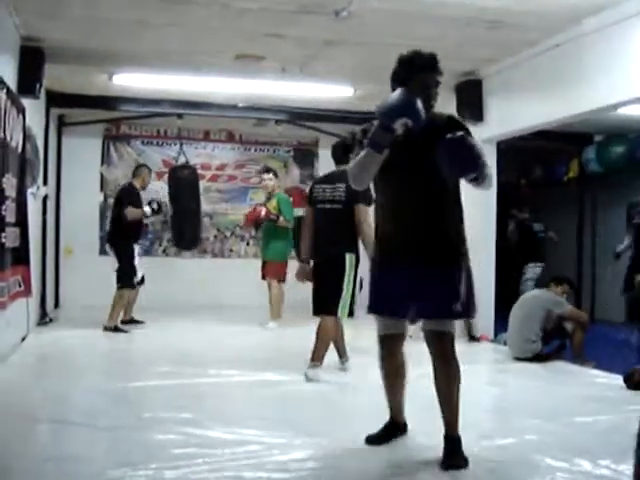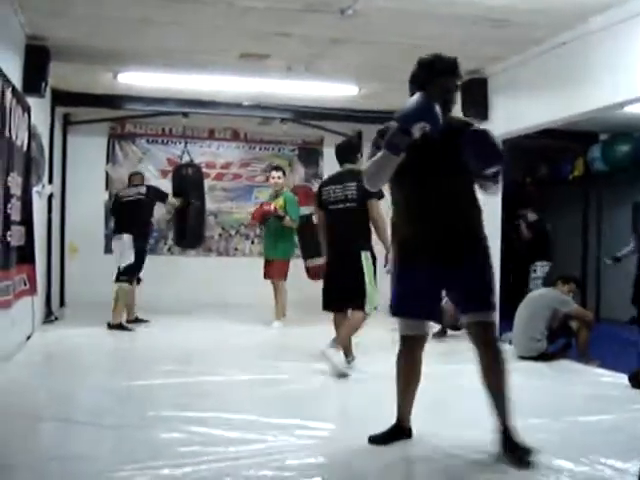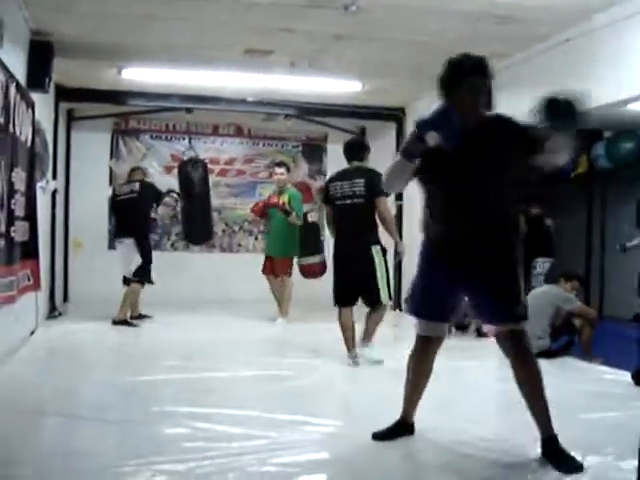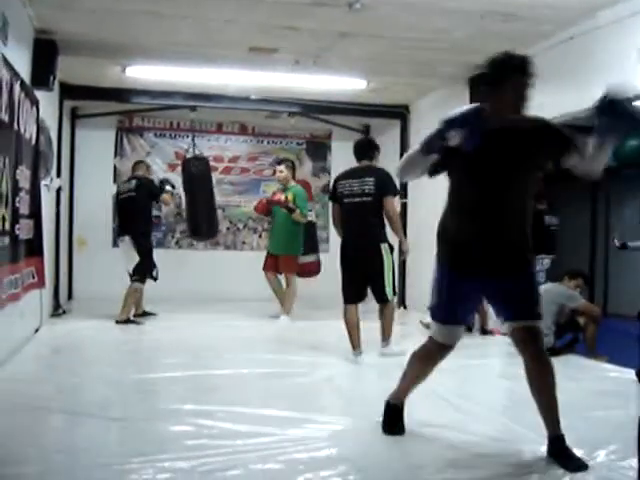
dt=0.2s
person 1, frame 1
left shoulder: (449, 128)
right shoulder: (382, 131)
left elbow: (485, 181)
right elbow: (356, 180)
left wrist: (473, 167)
right wrist: (381, 138)
left hip: (442, 253)
right hip: (392, 253)
left knee: (441, 342)
right knee: (389, 341)
left ankle: (452, 438)
right ankle: (396, 419)
person 1, frame 2
left shoulder: (464, 132)
right shoulder: (395, 133)
left elbow: (489, 187)
right elbow: (372, 181)
left wrist: (491, 171)
right wrist: (400, 141)
left hip: (465, 249)
right hip: (414, 252)
left knee: (484, 334)
right knee: (411, 340)
left ankle: (505, 431)
right ankle: (402, 422)
person 1, frame 3
left shoulder: (501, 130)
right shoulder: (427, 137)
left elbow: (556, 156)
right elbow: (390, 186)
left wrist: (560, 136)
right wrist: (414, 149)
left hip: (495, 255)
right hip: (442, 255)
left knee: (516, 343)
right knee: (426, 342)
left ankle: (549, 440)
right ankle: (405, 419)
person 1, frame 4
left shoulder: (533, 134)
right shoulder: (458, 133)
right elbow: (405, 174)
right wrist: (434, 145)
left hip: (511, 258)
right hip: (460, 255)
left knee: (532, 342)
right knee: (441, 344)
left ankle: (556, 440)
right ankle: (395, 401)
person 2, frame 1
left shoulder: (317, 183)
left elbow: (307, 224)
right elbow: (363, 223)
left wrist: (304, 259)
right wrist: (373, 257)
left hip: (321, 255)
right hip: (345, 254)
left knee: (332, 309)
right knee: (332, 312)
left ankle: (344, 358)
right ankle: (314, 366)
person 2, frame 2
left shoulder: (325, 185)
right shoulder: (365, 179)
left elbow: (321, 225)
right elbow: (376, 217)
right wrist: (388, 249)
left hip: (335, 253)
right hip: (359, 251)
left knee: (339, 307)
right knee: (361, 307)
left ankle: (348, 356)
right ankle: (335, 346)
person 2, frame 3
left shoulder: (332, 181)
right shoulder: (372, 176)
left elbow: (329, 220)
right elbow: (384, 214)
right wrist: (398, 241)
left hip: (341, 249)
right hip: (368, 246)
left knee: (345, 303)
right knee: (380, 301)
left ankle: (352, 352)
right ankle: (364, 344)
person 2, frame 4
left shoulder: (340, 179)
right shoulder: (381, 175)
left elbow: (336, 218)
right elbow: (391, 213)
right wrist: (402, 239)
left hip: (349, 246)
right hip: (376, 244)
left knee: (351, 301)
right knee: (386, 298)
left ankle: (356, 350)
right ankle: (385, 344)
person 3, frame 1
left shoulder: (131, 191)
right shoulder: (129, 191)
right elbow: (129, 215)
left wrist: (147, 211)
right wrist: (149, 209)
left hip: (127, 242)
right hip: (122, 242)
left knee: (136, 280)
right knee: (126, 282)
left ankle: (127, 316)
right ankle: (111, 323)
person 3, frame 2
left shoulder: (119, 194)
right shoulder: (149, 190)
left elbow: (114, 214)
right elbow: (171, 202)
left hip: (119, 238)
right hip: (135, 239)
left knee: (131, 276)
right knee: (127, 277)
left ankle: (131, 315)
right ankle: (115, 320)
person 3, frame 3
left shoulder: (117, 190)
right shoulder: (146, 186)
left elbow: (115, 213)
left hip: (121, 238)
right hip: (138, 238)
left knee: (133, 275)
right knee: (139, 276)
left ankle: (134, 312)
right ankle: (120, 316)
person 3, frame 4
left shoulder: (122, 187)
right shoulder: (146, 182)
right elbow: (167, 201)
right wrist: (166, 187)
left hip: (124, 235)
right hip: (138, 235)
left knee: (139, 272)
right knee: (140, 274)
left ankle: (139, 310)
right ankle: (123, 315)
person 4, frame 1
left shoulder: (283, 198)
right shoulder: (267, 199)
left elbow: (289, 222)
left wrist: (272, 217)
left hip: (279, 245)
right hip: (268, 246)
left knee: (273, 281)
right knee: (275, 282)
left ankle: (273, 320)
right ankle: (277, 317)
person 4, frame 2
left shoulder: (289, 197)
right shoulder: (271, 197)
left elbow: (294, 223)
left wrist: (279, 215)
left hip: (282, 246)
right hip: (270, 246)
left knee: (279, 281)
right knee: (275, 280)
left ankle: (278, 319)
right ankle: (281, 315)
person 4, frame 3
left shoulder: (294, 194)
right shoulder: (274, 193)
left elbow: (299, 220)
left wrist: (285, 210)
left hip: (285, 244)
right hip: (272, 243)
left knee: (284, 278)
right knee: (270, 276)
left ankle: (283, 316)
right ankle: (282, 310)
person 4, frame 4
left shoulder: (299, 192)
right shoulder: (279, 191)
left elbow: (303, 218)
left wrist: (288, 207)
left hip: (290, 243)
right hip: (275, 241)
left knee: (289, 276)
right knee: (269, 272)
left ankle: (286, 313)
right ankle: (284, 306)
